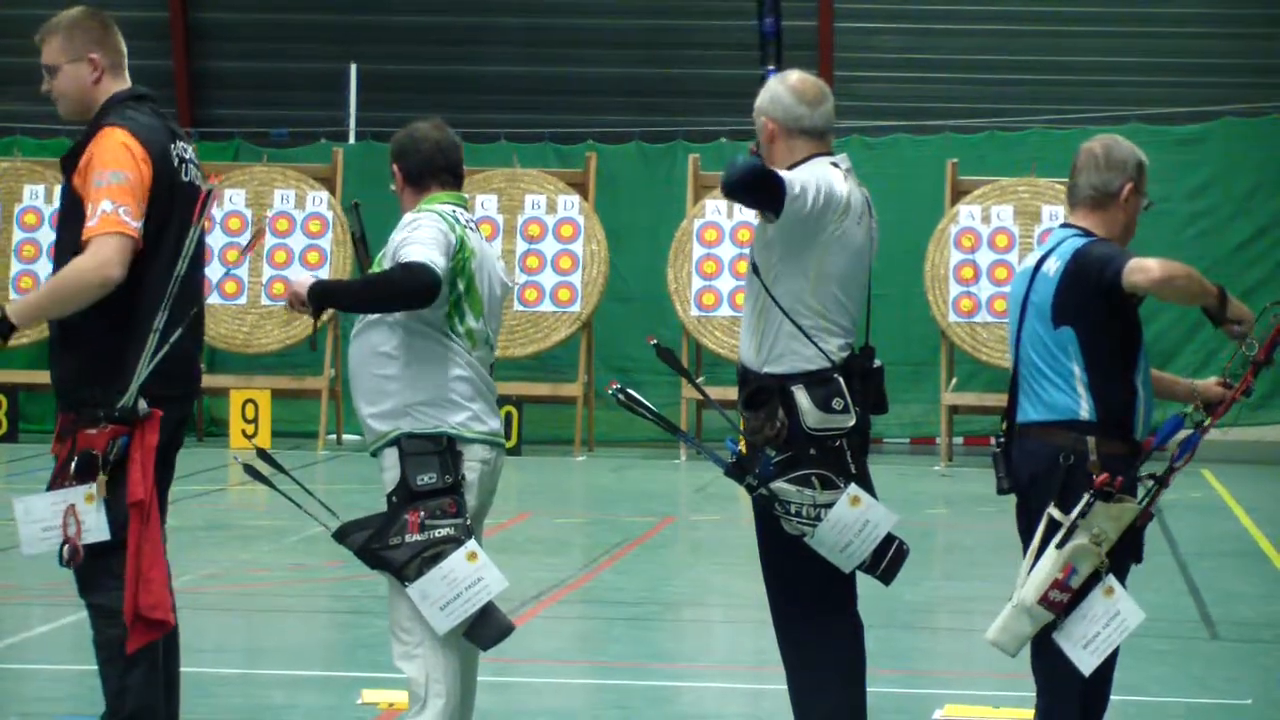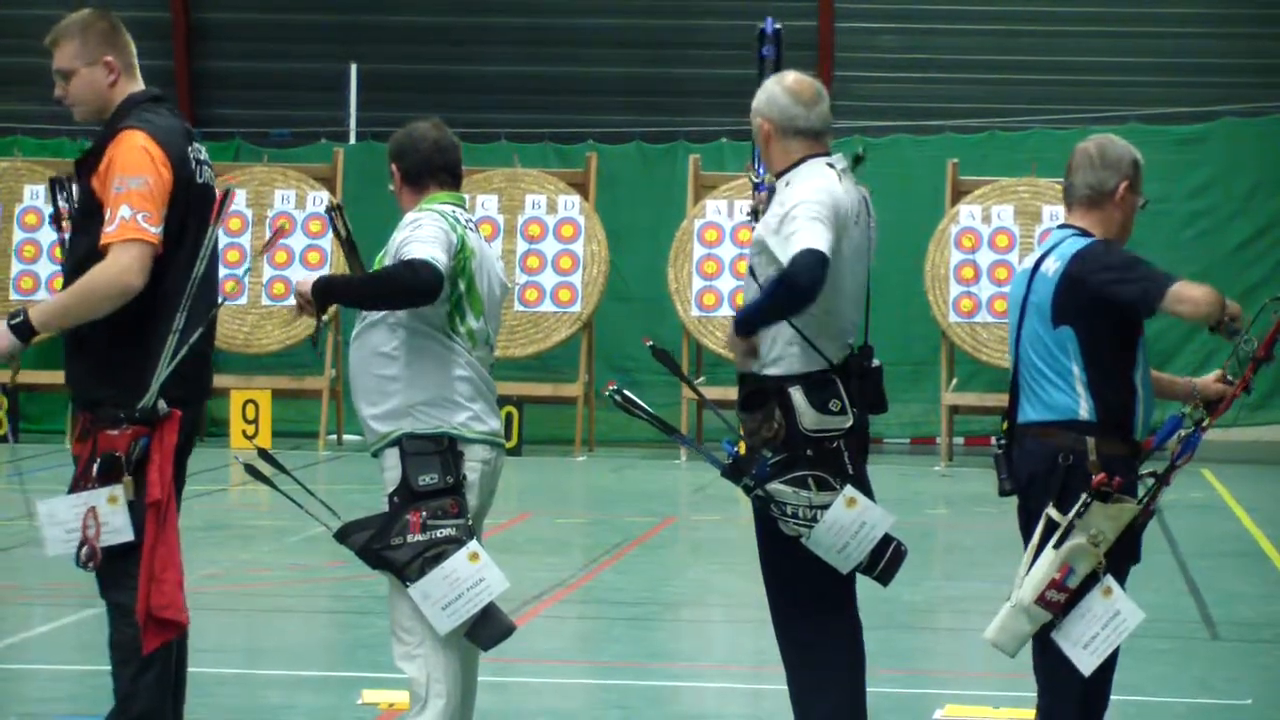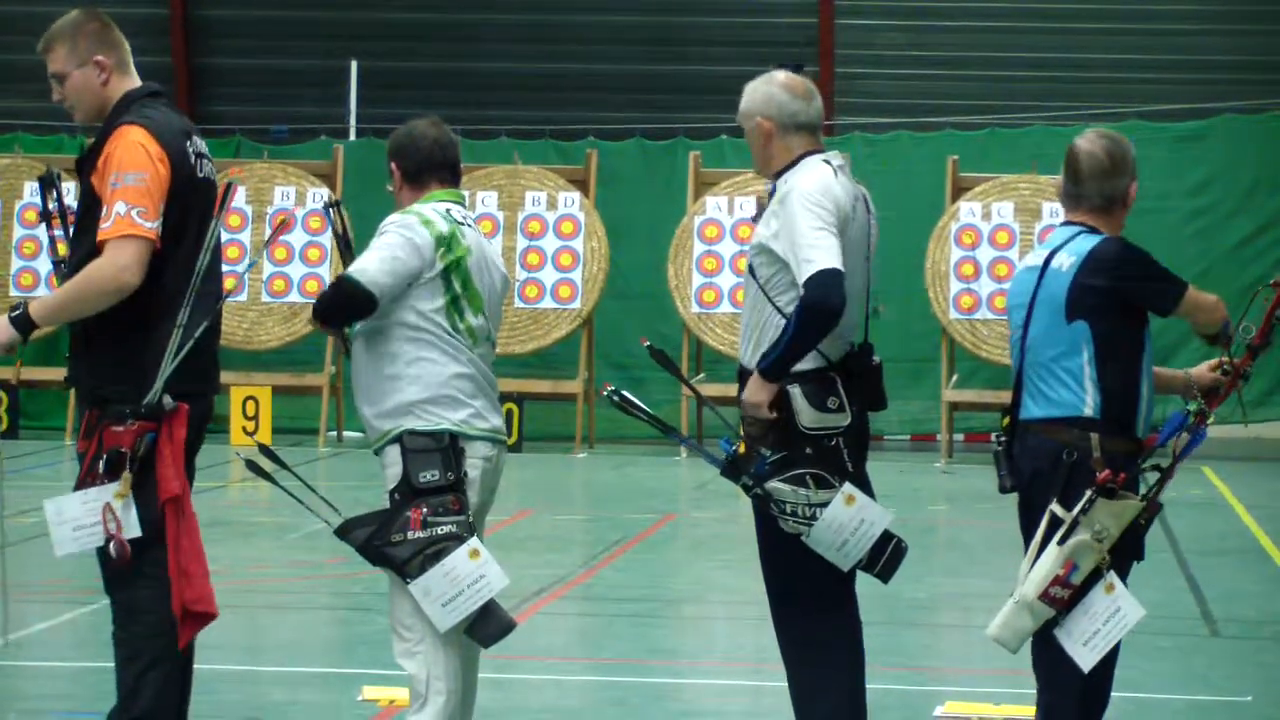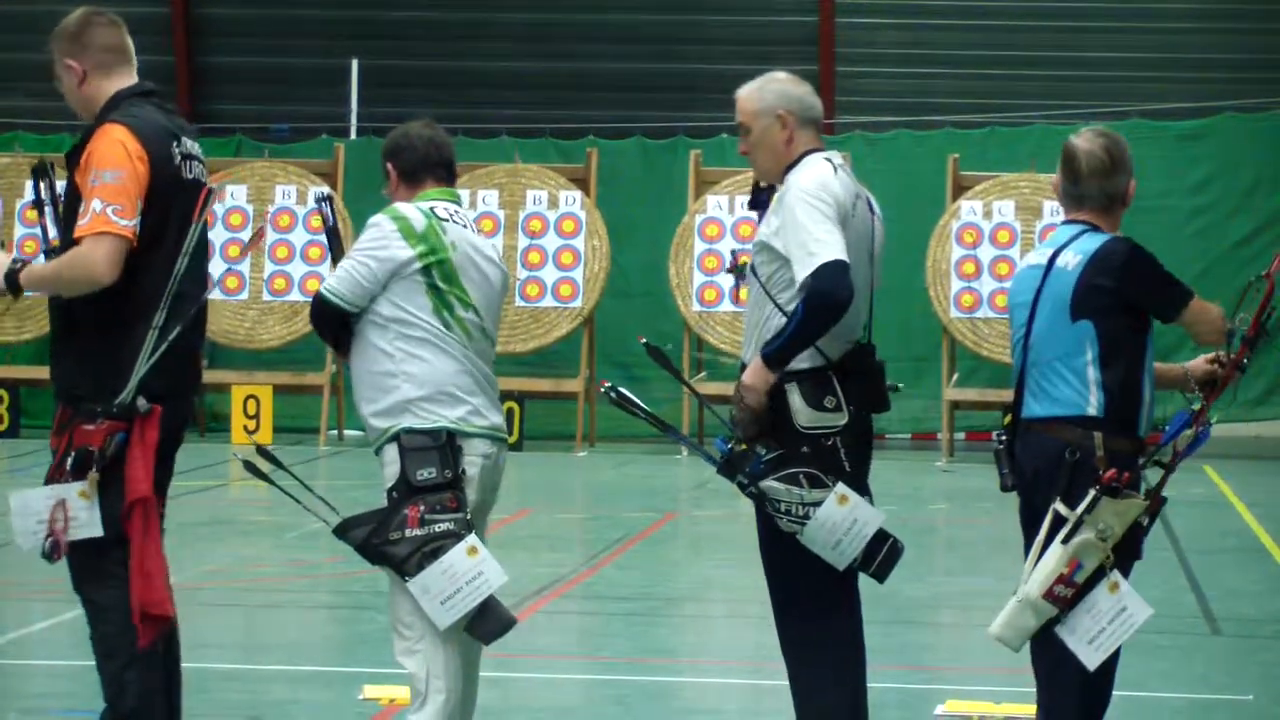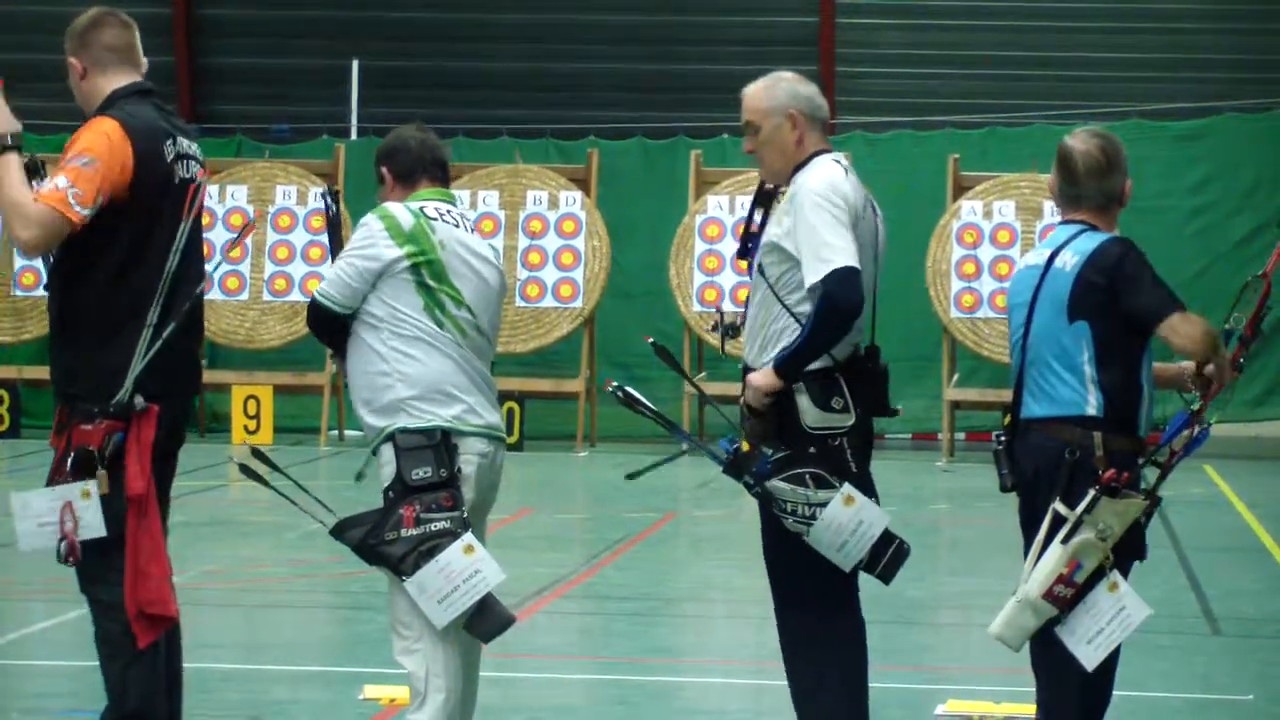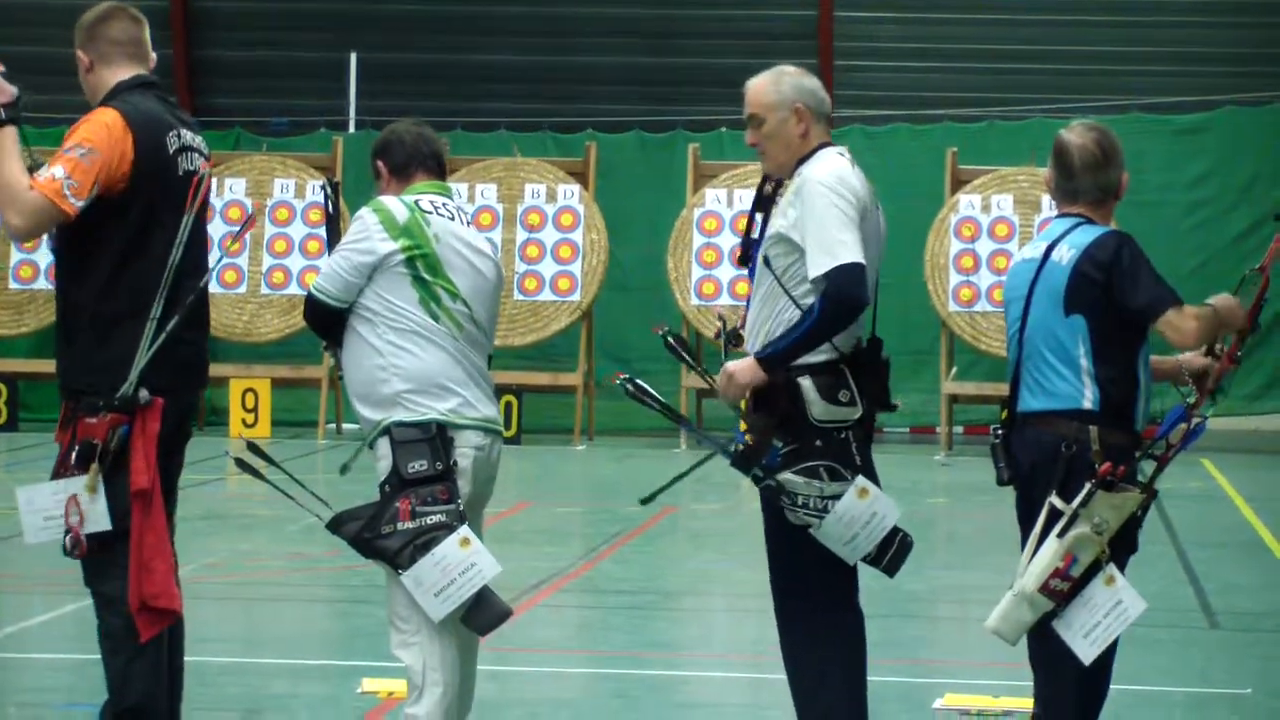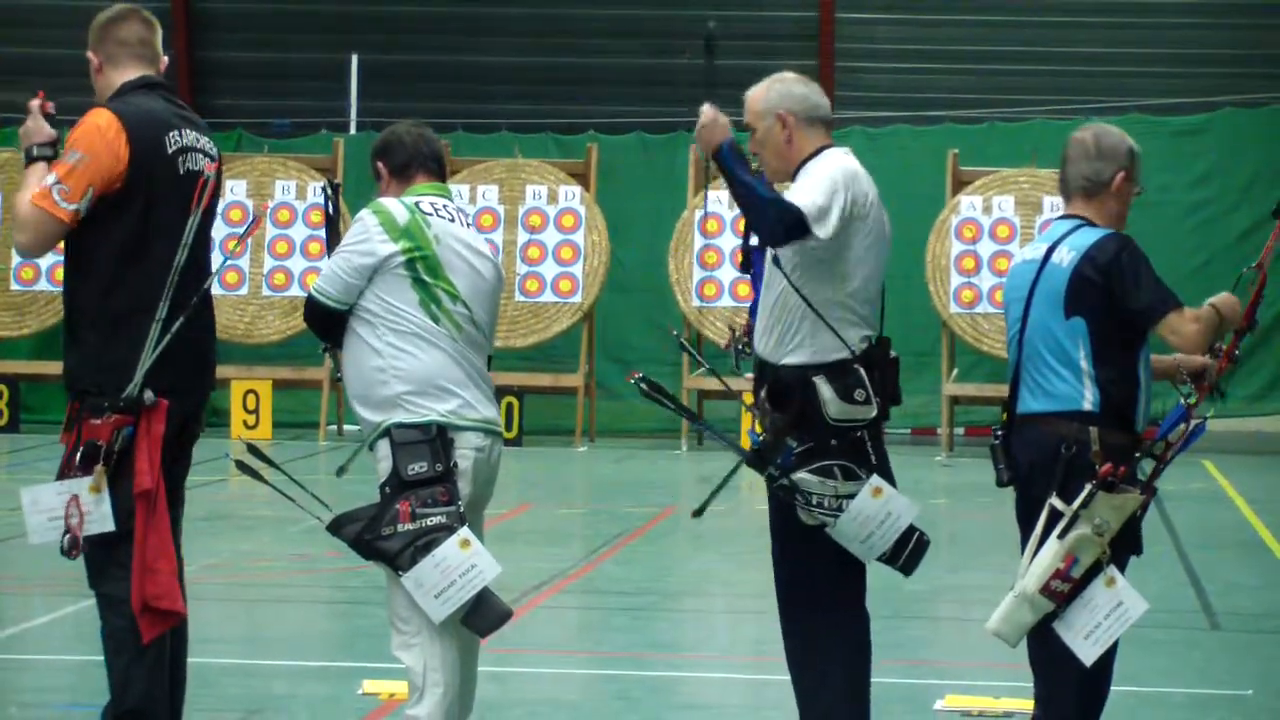
dt=0.4s
person 1, frame 1
left shoulder: (117, 140)
right shoulder: (166, 136)
left elbow: (105, 265)
left hip: (117, 395)
right hip: (153, 385)
left knee: (113, 574)
right knee: (138, 565)
person 1, frame 2
left shoulder: (134, 143)
right shoulder: (174, 136)
left elbow: (125, 272)
left hip: (133, 396)
right hip: (158, 388)
left knee: (132, 575)
right knee: (147, 567)
person 1, frame 3
left shoulder: (133, 139)
right shoulder: (176, 131)
left elbow: (123, 269)
right wrist: (80, 237)
left hip: (140, 394)
right hip: (166, 385)
left knee: (138, 569)
right knee: (152, 564)
person 1, frame 4
left shoulder: (116, 138)
right shoulder: (176, 134)
left elbow: (99, 264)
right wrist: (73, 212)
left hip: (116, 390)
right hip: (156, 381)
left knee: (107, 567)
right knee: (133, 559)
person 1, frame 5
left shoulder: (109, 132)
right shoulder: (178, 137)
right wrist: (66, 188)
left hip: (113, 388)
right hip: (161, 380)
left knee: (114, 568)
right knee: (140, 560)
person 1, frame 6
left shoulder: (112, 124)
right shoulder: (185, 131)
left hip: (119, 380)
right hip: (169, 373)
left knee: (118, 561)
right knee: (145, 554)
person 1, frame 7
left shoulder: (108, 124)
right shoulder: (197, 135)
left elbow: (30, 235)
left wrist: (39, 154)
left hip: (123, 380)
right hip: (179, 372)
left knee: (122, 561)
right knee: (154, 554)
person 2, frame 1
left shoulder: (816, 189)
right shoulder: (841, 186)
left elbow: (746, 181)
left wrist: (749, 170)
left hip: (802, 418)
right hip: (816, 408)
left knee: (812, 593)
right knee: (812, 590)
person 2, frame 2
left shoulder: (810, 191)
right shoulder: (838, 184)
left elbow: (806, 274)
left wrist: (743, 322)
left hip: (801, 417)
right hip: (820, 409)
left knee: (809, 592)
right knee: (815, 591)
person 2, frame 3
left shoulder: (805, 187)
right shoulder: (839, 183)
left elbow: (823, 297)
left wrist: (766, 373)
left hip: (800, 411)
right hip: (821, 405)
left knee: (807, 588)
right knee: (817, 586)
person 2, frame 4
left shoulder: (807, 183)
right shoulder: (846, 185)
left elbow: (830, 291)
left wrist: (767, 362)
left hip: (807, 413)
right hip: (829, 407)
left knee: (809, 589)
right knee: (821, 586)
person 2, frame 5
left shoulder: (817, 186)
right shoulder: (839, 184)
left elbow: (842, 298)
left wrist: (779, 371)
left hip: (810, 415)
right hip: (822, 409)
left knee: (812, 590)
right knee: (816, 588)
person 2, frame 6
left shoulder: (823, 178)
right shoulder: (821, 179)
left elbow: (845, 294)
left wrist: (762, 363)
left hip: (814, 409)
right hip: (815, 403)
left knee: (814, 583)
right knee: (811, 581)
person 2, frame 7
left shoulder: (833, 171)
right shoulder: (831, 177)
left elbow: (783, 225)
left wrist: (724, 150)
left hip: (825, 411)
right hip: (816, 404)
left knee: (822, 583)
right knee: (814, 581)
person 3, frame 1
left shoulder: (429, 222)
right shoulder: (480, 244)
left elbow: (417, 284)
left wrist: (319, 291)
right hip: (465, 444)
left knee: (424, 614)
person 3, frame 2
left shoulder: (428, 222)
right shoulder: (478, 241)
left elbow: (419, 281)
left wrist: (323, 287)
right hip: (464, 445)
left knee: (424, 614)
person 3, frame 3
left shoulder: (418, 222)
right shoulder: (480, 243)
left elbow: (353, 294)
left wrist: (324, 312)
right wrist: (365, 324)
right hip: (470, 442)
left knee: (424, 612)
person 3, frame 4
left shoulder: (400, 223)
right shoulder: (483, 245)
left elbow: (327, 312)
left wrist: (357, 344)
right wrist: (386, 338)
right hip: (475, 441)
left knee: (424, 612)
person 3, frame 5
left shoulder: (390, 223)
right shoulder: (482, 248)
left elbow: (323, 316)
left wrist: (366, 345)
right hip: (477, 442)
left knee: (425, 614)
person 3, frame 6
left shoulder: (385, 216)
right shoulder: (479, 240)
left elbow: (318, 309)
left wrist: (362, 337)
right hip: (475, 434)
left knee: (421, 607)
person 3, frame 7
left shoulder: (385, 218)
right shoulder: (478, 241)
left elbow: (319, 312)
left wrist: (365, 338)
right hip: (475, 437)
left knee: (422, 609)
person 4, frame 1
left shoulder: (1048, 259)
right shoulder: (1088, 259)
right elbow: (1156, 274)
left wrist: (1191, 390)
right wrist: (1221, 302)
left hip: (1051, 458)
right hip: (1082, 465)
left knee: (1066, 612)
person 4, frame 2
left shoulder: (1043, 260)
right shoulder: (1094, 260)
right elbow: (1194, 301)
left wrist: (1190, 389)
right wrist: (1223, 308)
left hip: (1048, 458)
right hip: (1084, 464)
left knee: (1064, 610)
person 4, frame 3
left shoulder: (1034, 262)
right shoulder: (1108, 258)
right elbow: (1209, 313)
left wrist: (1186, 380)
right wrist: (1217, 326)
left hip: (1044, 452)
right hip: (1086, 461)
person 4, frame 4
left shoulder: (1033, 263)
right shoulder: (1115, 258)
right elbow: (1210, 326)
left wrist: (1182, 375)
right wrist: (1216, 331)
left hip: (1042, 450)
right hip: (1089, 459)
person 4, frame 5
left shoulder: (1031, 263)
right shoulder: (1110, 257)
right elbow: (1190, 339)
left wrist: (1176, 377)
right wrist: (1214, 354)
left hip: (1040, 450)
right hip: (1089, 458)
person 4, frame 6
left shoulder: (1029, 255)
right shoulder: (1107, 249)
right elbow: (1186, 328)
left wrist: (1175, 368)
right wrist: (1222, 312)
left hip: (1037, 443)
right hip: (1086, 453)
person 4, frame 7
left shoulder: (1030, 255)
right shoulder: (1108, 252)
right elbow: (1189, 333)
left wrist: (1175, 367)
right wrist: (1221, 310)
left hip: (1037, 444)
right hip: (1086, 454)
